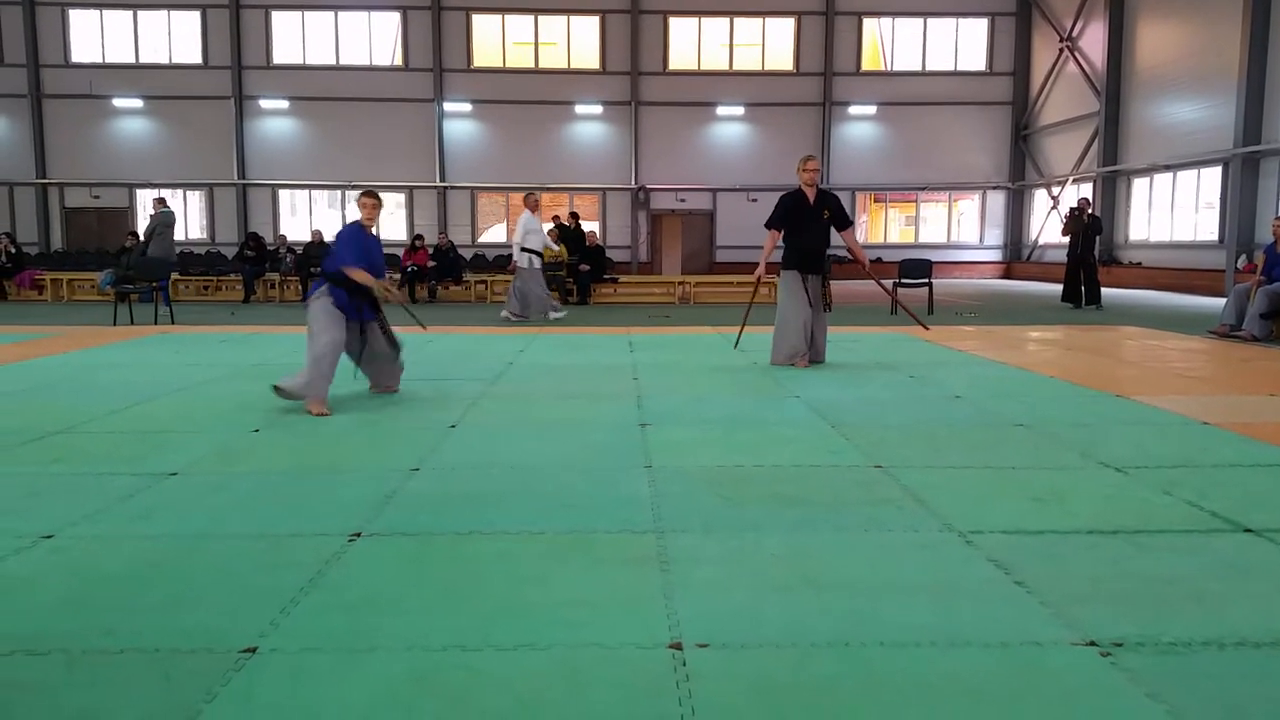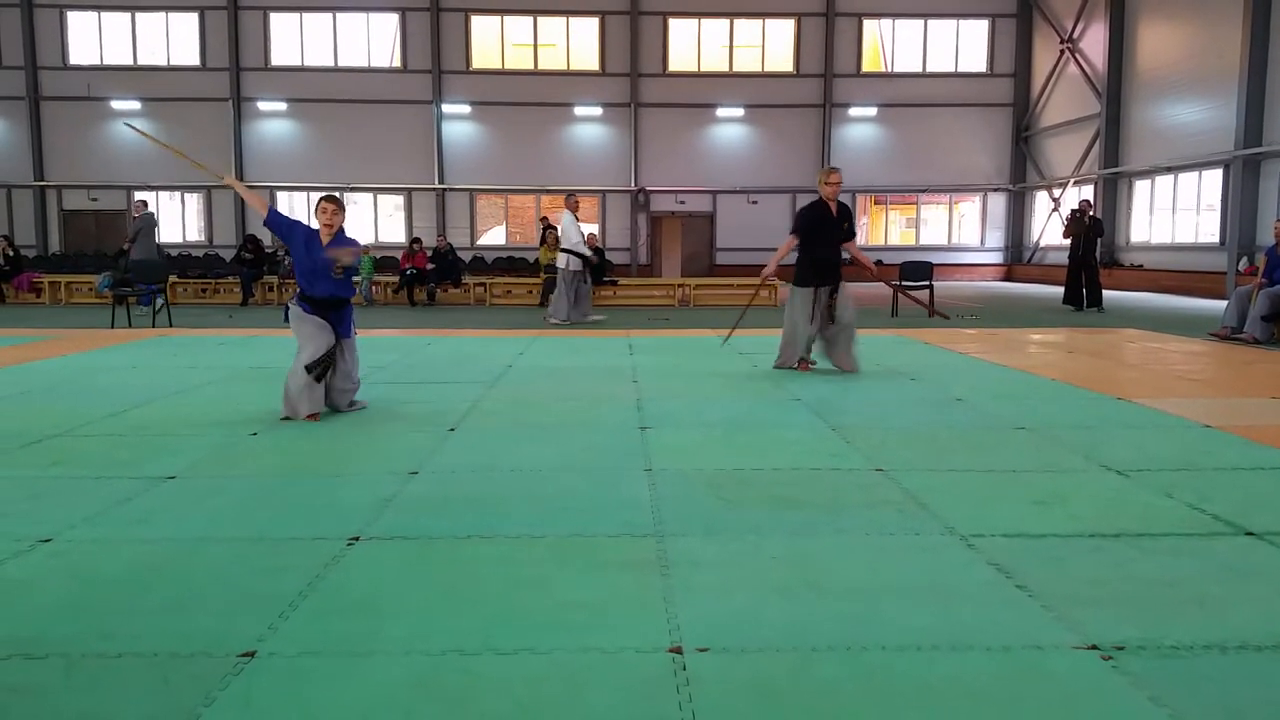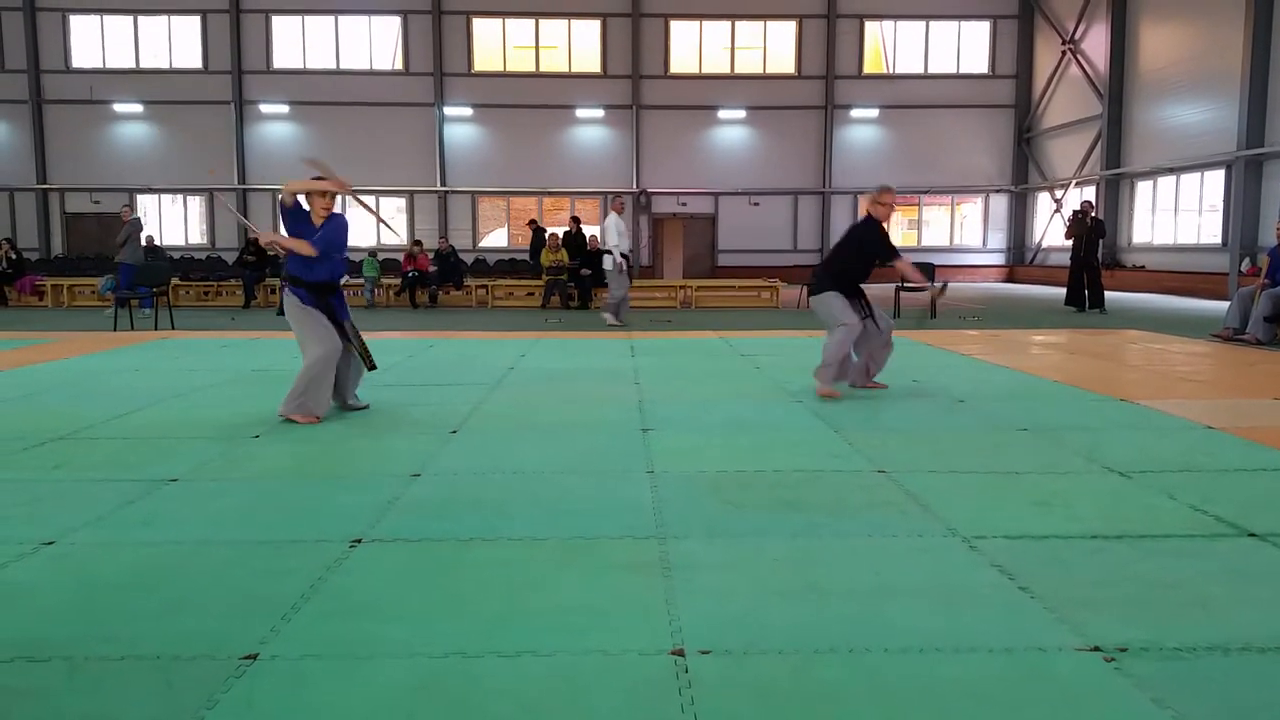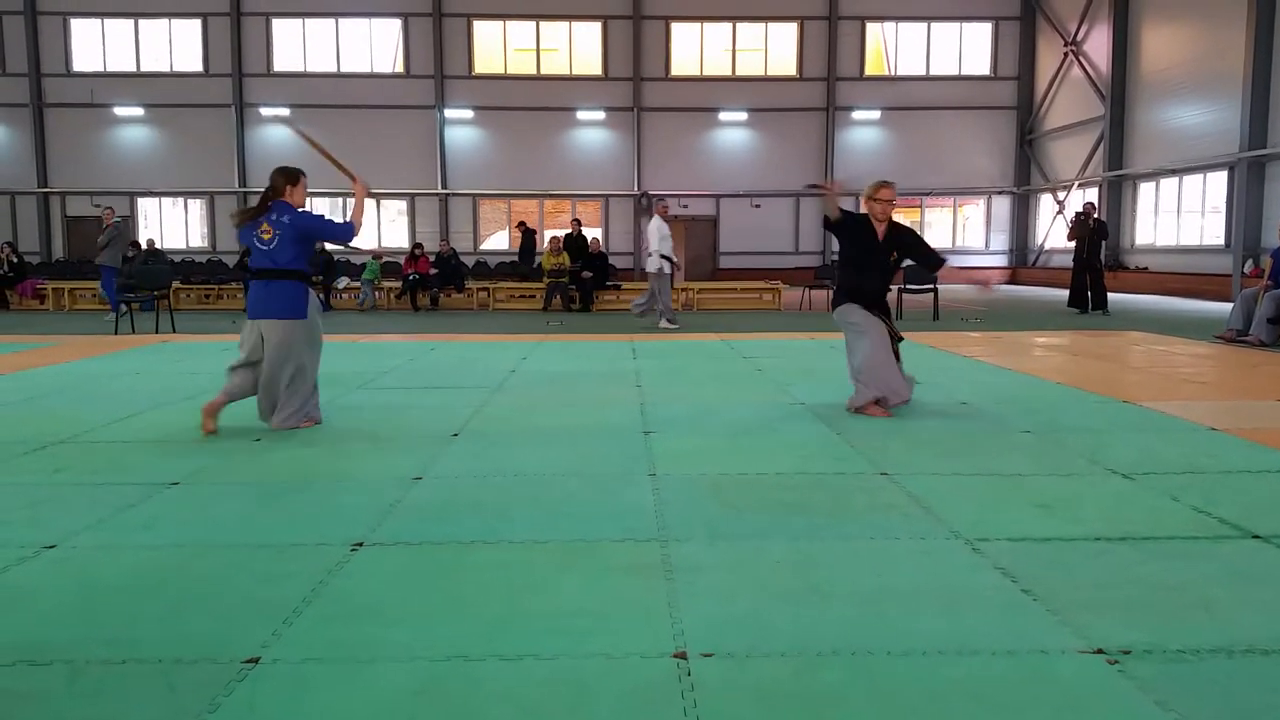
dt=0.4s
person 1, frame 1
left shoulder: (374, 243)
right shoulder: (350, 232)
left elbow: (379, 274)
right elbow: (349, 266)
left wrist: (387, 290)
right wrist: (376, 284)
left hip: (358, 299)
right hip: (331, 294)
left knee: (382, 343)
right knee: (330, 340)
left ankle: (380, 382)
right ankle: (314, 398)
person 1, frame 2
left shoulder: (349, 246)
right shoulder: (302, 235)
left elbow: (350, 256)
right elbow: (265, 210)
left wrist: (348, 256)
right wrist: (233, 182)
left hip: (338, 314)
right hip: (305, 309)
left knee: (343, 374)
right knee: (319, 346)
left ankle: (340, 399)
right ankle: (307, 405)
person 1, frame 3
left shoulder: (338, 223)
right shoulder: (296, 217)
left elbow: (313, 249)
right elbow: (288, 191)
left wrist: (276, 239)
right wrist: (324, 185)
left hip: (329, 297)
right hip: (299, 297)
left knee: (346, 352)
right knee: (323, 349)
left ankle: (344, 398)
right ankle: (298, 408)
person 1, frame 4
left shoulder: (254, 218)
right shoulder: (301, 221)
left elbow: (245, 233)
right elbow: (349, 233)
right wrist: (359, 196)
left hip: (259, 298)
right hip: (293, 298)
left knee: (255, 357)
right knee: (298, 360)
left ankle: (218, 402)
right ankle: (292, 414)
person 2, frame 1
left shoulder: (830, 201)
right shoulder: (788, 201)
left elbow: (845, 230)
right elbow: (774, 234)
left wrist: (860, 255)
right wrist: (763, 263)
left hip: (818, 264)
right hip: (794, 264)
left knee: (818, 312)
right knee: (795, 311)
left ankle: (812, 354)
right ankle: (795, 355)
person 2, frame 2
left shoulder: (846, 212)
right shoulder: (810, 211)
right elbow: (792, 240)
left wrist: (865, 261)
right wrist: (773, 264)
left hip: (831, 274)
right hip: (807, 275)
left knee: (845, 318)
right knee: (804, 323)
left ankle: (840, 357)
right ankle: (799, 357)
person 2, frame 3
left shoulder: (868, 228)
right shoulder: (871, 230)
right elbow: (898, 262)
right wrist: (926, 284)
left hip: (846, 288)
right hip: (826, 288)
left knee: (879, 327)
right knee: (849, 327)
left ankle: (862, 375)
right ankle: (825, 380)
person 2, frame 4
left shoulder: (902, 235)
right shoulder: (850, 225)
left elbow: (935, 263)
right elbow: (833, 213)
right wrist: (832, 197)
left hip: (876, 303)
right hip: (848, 301)
right knee: (874, 336)
right ankle: (866, 400)
